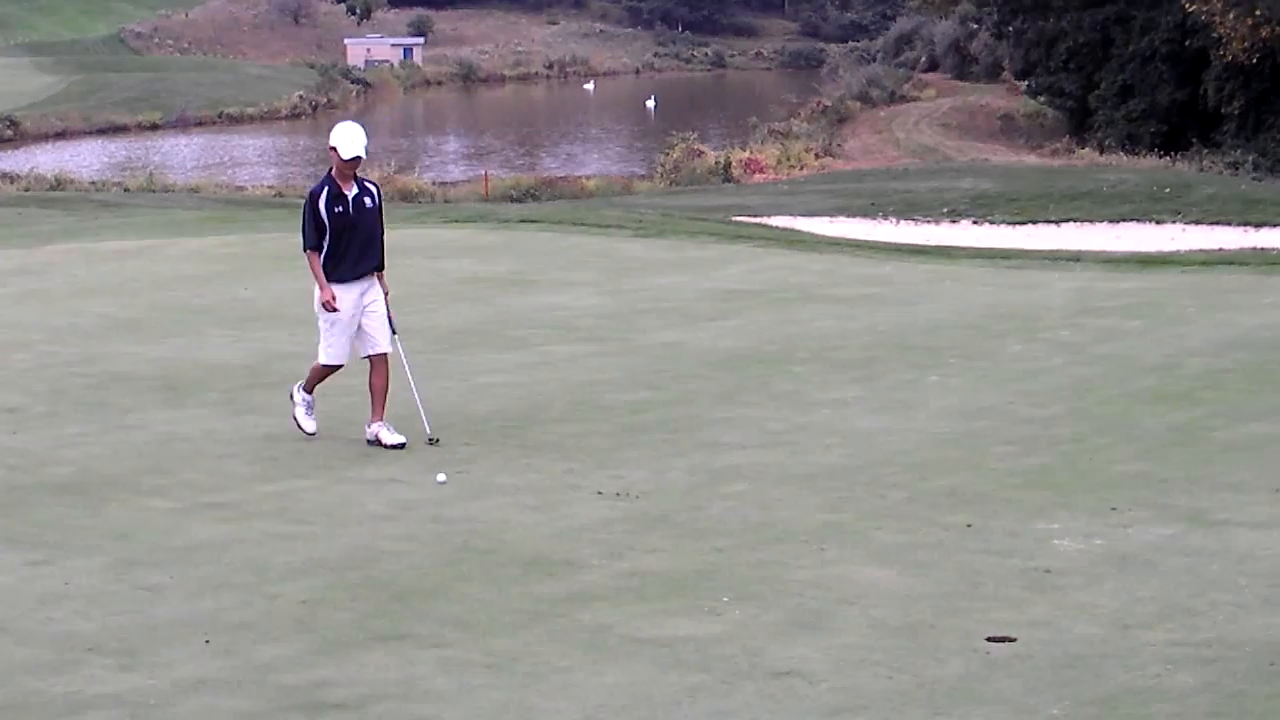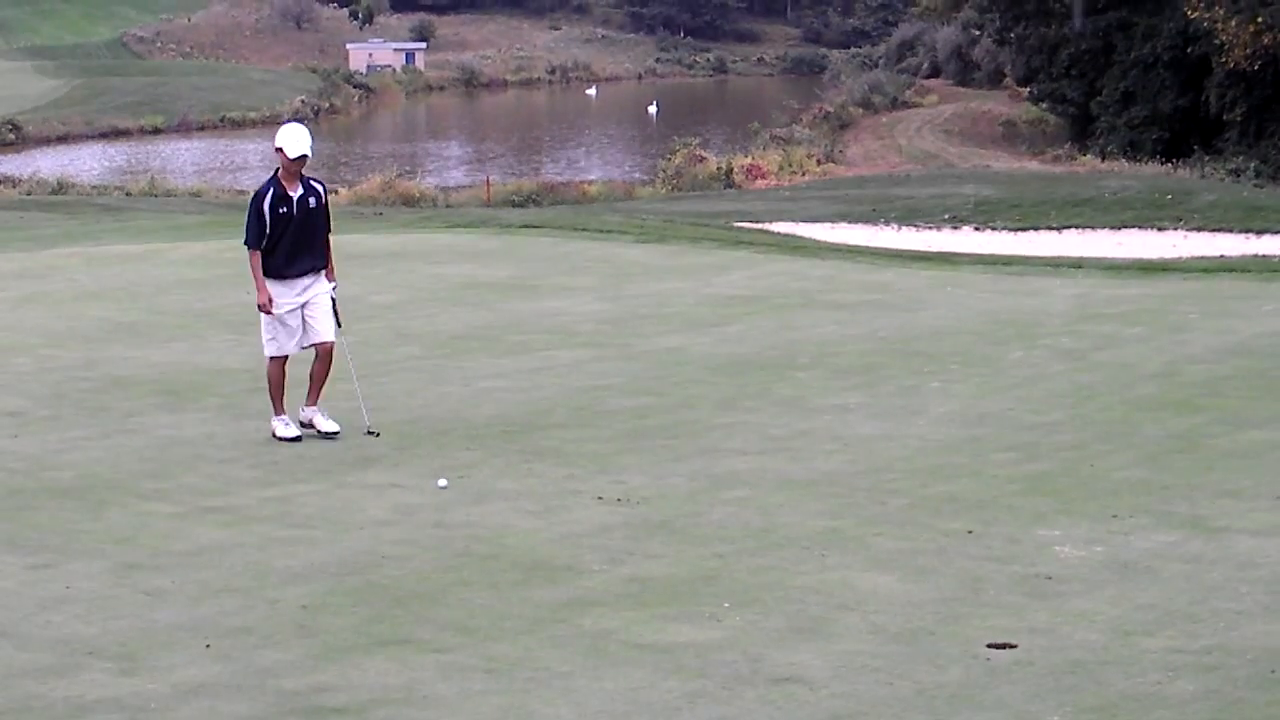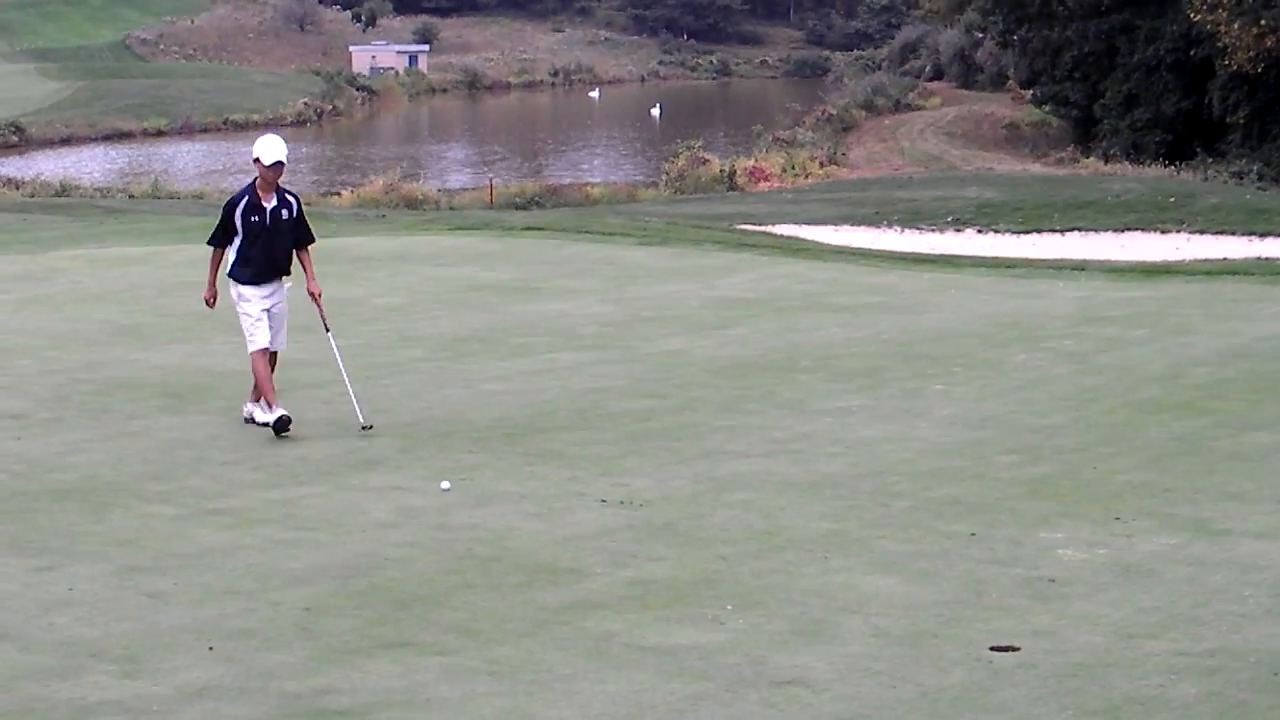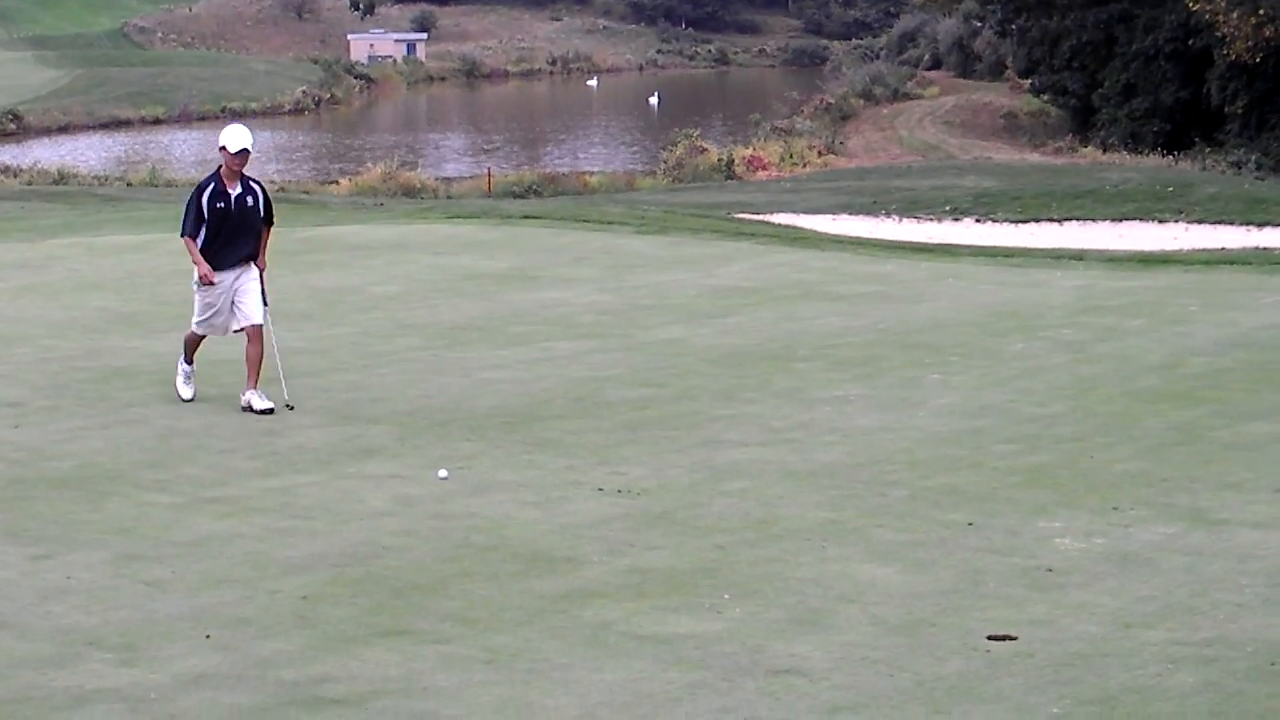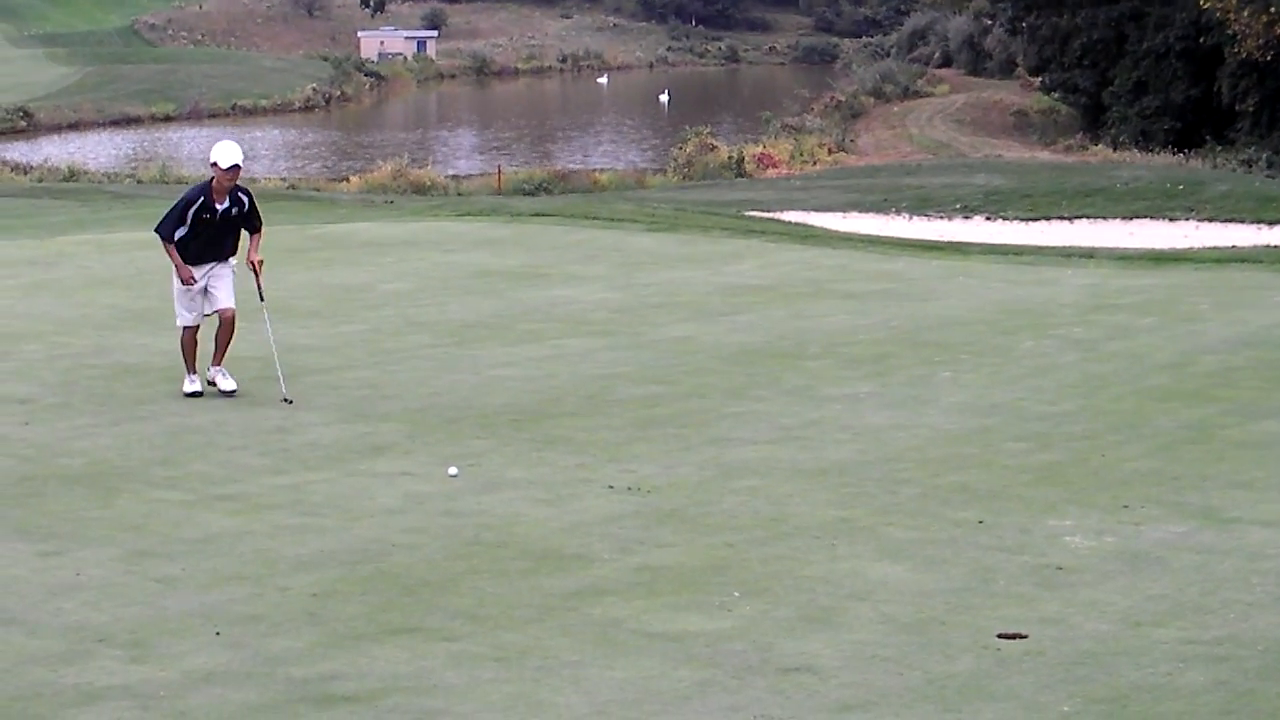
dt=0.4s
person 1, frame 1
left shoulder: (371, 191)
right shoulder: (319, 196)
right elbow: (312, 248)
left wrist: (381, 278)
right wrist: (323, 288)
left hip: (369, 286)
right hip: (335, 290)
left knee: (380, 355)
right knee: (333, 359)
left ankle: (377, 426)
right ankle: (304, 394)
person 1, frame 2
left shoulder: (317, 191)
right shoulder: (264, 196)
right elbow: (254, 247)
left wrist: (330, 272)
right wrist: (260, 289)
left hip: (314, 281)
right hip: (278, 285)
left knee: (325, 345)
right knee: (279, 353)
left ankle: (311, 409)
right ankle: (280, 417)
person 1, frame 3
left shoulder: (291, 202)
right shoulder: (238, 203)
left elbow: (302, 244)
right elbow: (219, 245)
left wrist: (311, 280)
right wrist: (211, 283)
left hip: (276, 285)
right hip: (246, 287)
left knee: (272, 349)
right knee: (261, 347)
left ankle: (254, 406)
right ankle: (273, 409)
person 1, frame 4
left shoulder: (256, 189)
right shoulder: (205, 190)
left elbow: (266, 222)
right elbow: (189, 234)
left wrist: (261, 254)
right wrist: (200, 263)
left hip: (246, 271)
right hip: (212, 274)
left knee: (255, 328)
right knee: (200, 329)
left ankle: (251, 393)
right ankle: (186, 367)
person 1, frame 5
left shoulder: (243, 197)
right shoulder: (194, 198)
left elbow: (255, 227)
right elbow: (164, 234)
left wrist: (253, 250)
right wrist: (179, 267)
left hip: (220, 264)
right hip: (189, 266)
left knee: (227, 315)
right knee: (190, 324)
left ankle: (216, 368)
right ankle: (191, 376)
